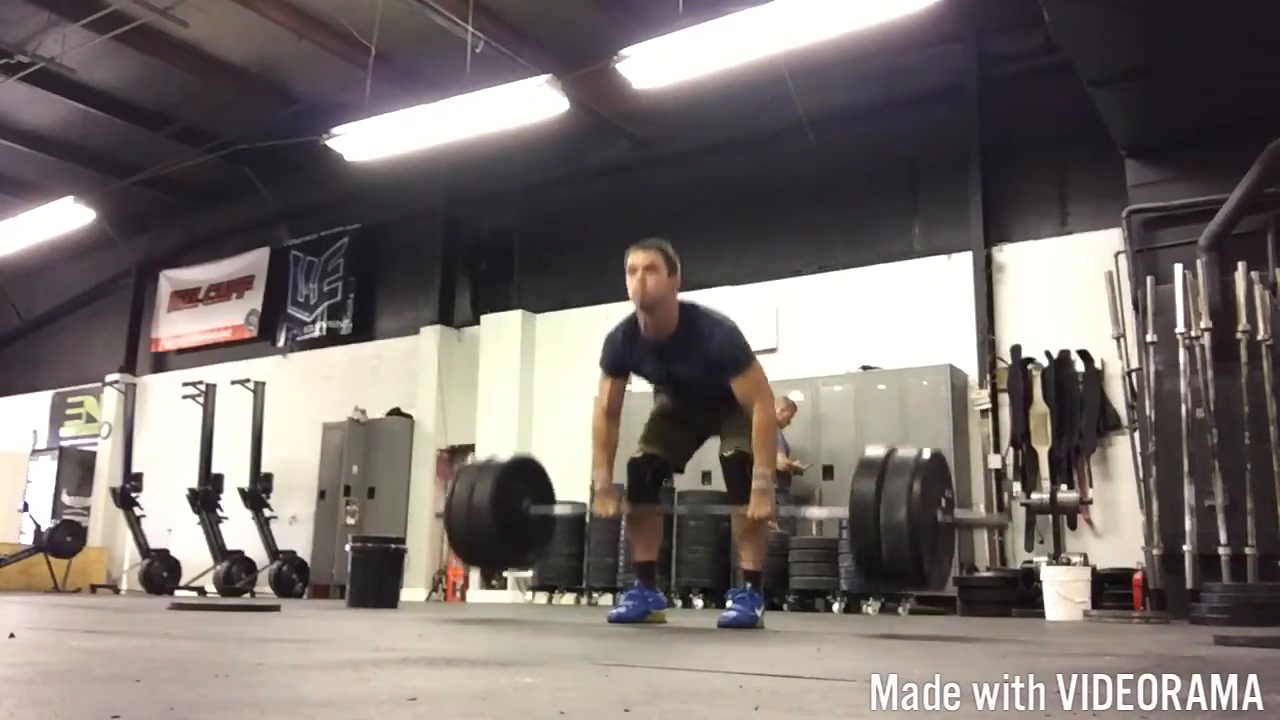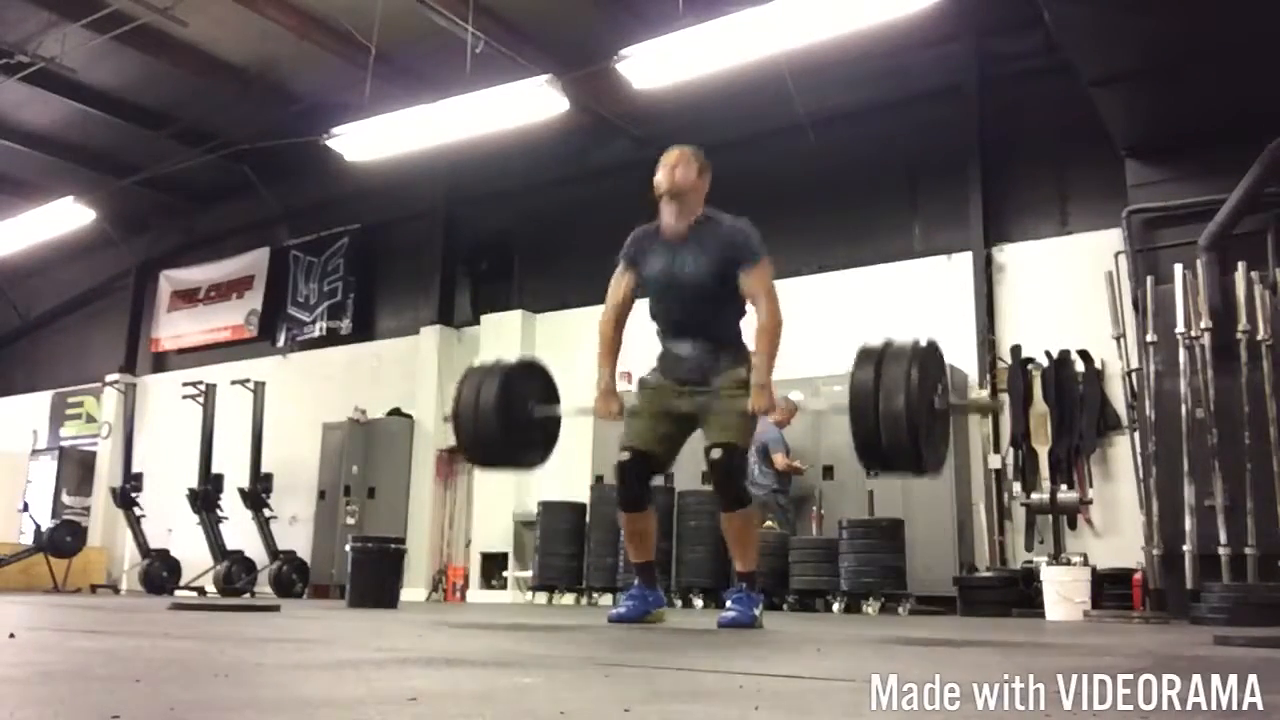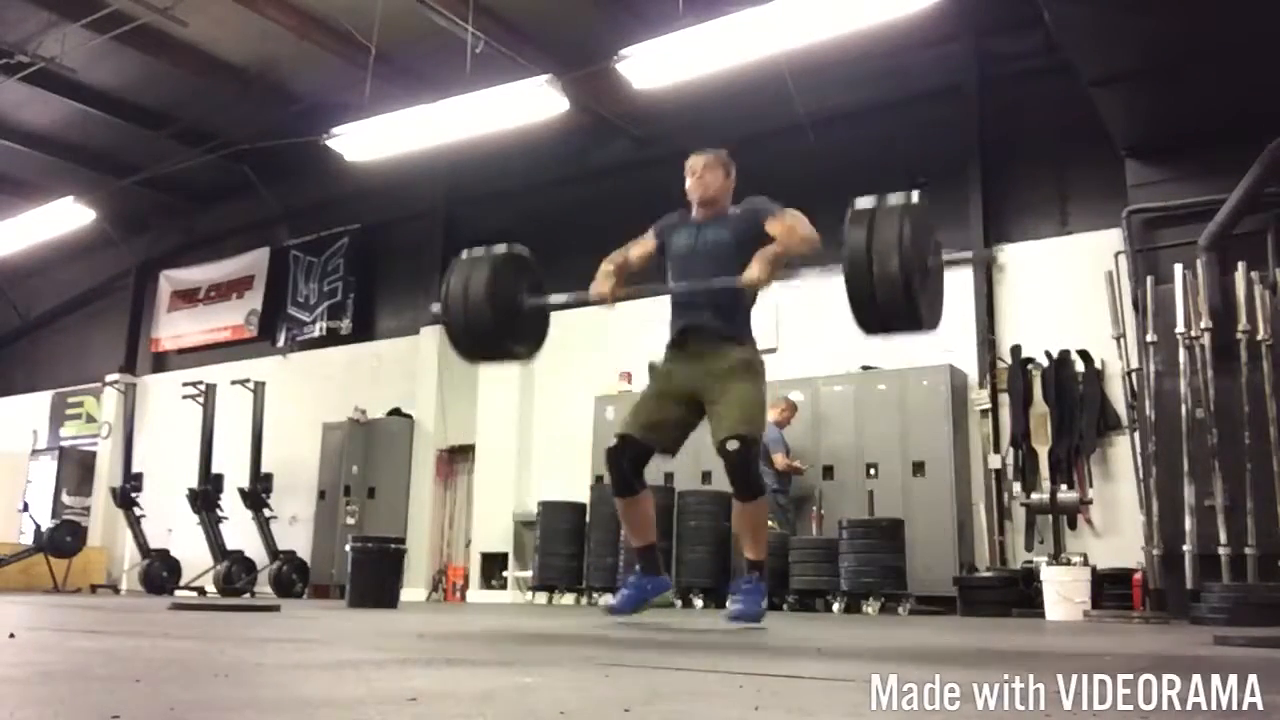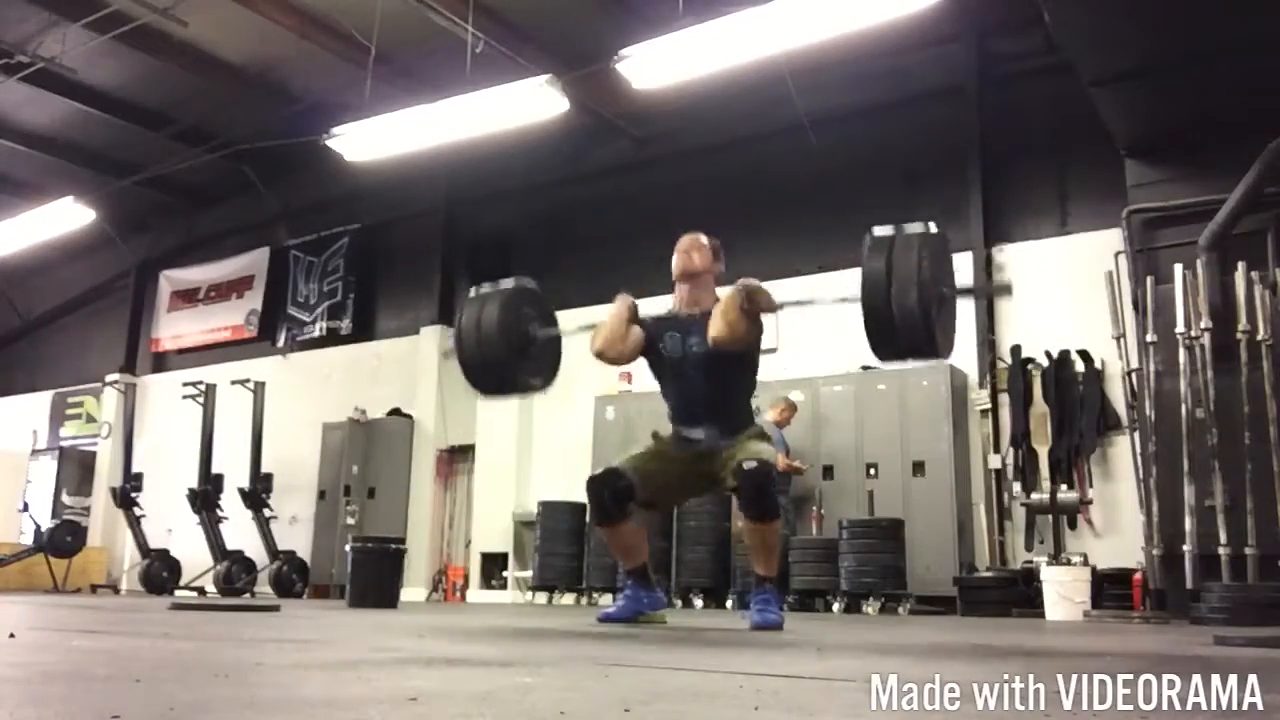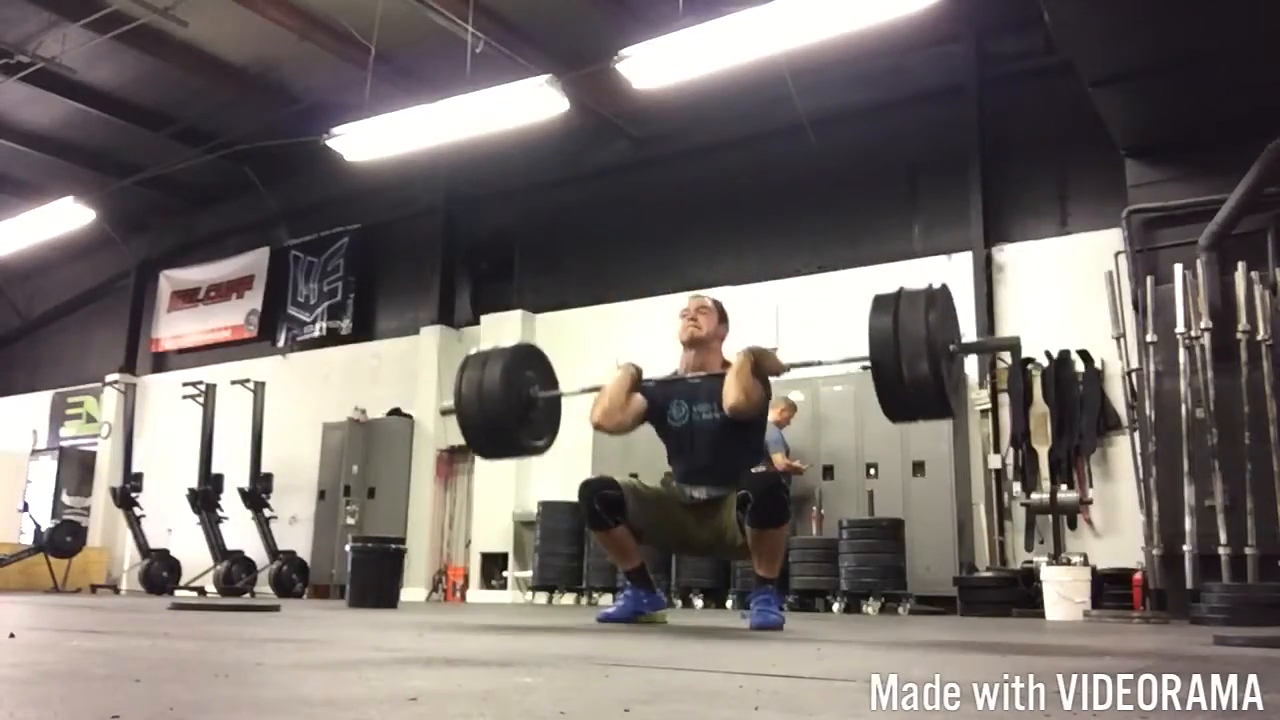
dt=0.3s
person 1, frame 1
left shoulder: (714, 332)
right shoulder: (622, 339)
left elbow: (763, 405)
right elbow: (606, 412)
left wrist: (763, 487)
right wrist: (603, 485)
left hip: (733, 404)
right hip: (680, 404)
left knee: (737, 465)
right knee: (641, 471)
left ankle: (749, 595)
right ankle: (646, 591)
person 1, frame 2
left shoulder: (730, 234)
right shoulder: (641, 242)
left elbow: (768, 308)
right elbow: (614, 313)
left wrist: (761, 382)
right wrist: (605, 384)
left hip: (725, 370)
right hip: (670, 373)
left knee: (724, 470)
right knee: (631, 470)
left ankle: (747, 594)
right ankle: (646, 589)
person 1, frame 3
left shoulder: (751, 214)
right shoulder: (672, 227)
left elbow: (806, 236)
right elbow: (627, 258)
left wrist: (767, 257)
right wrist: (606, 278)
left hip: (731, 361)
right hip: (679, 363)
left knee: (738, 456)
right knee: (622, 454)
left ankle: (753, 581)
right ankle: (648, 574)
person 1, frame 4
left shoulder: (735, 313)
right shoulder: (655, 327)
left elbow: (720, 335)
right elbow: (605, 349)
left wrist: (740, 295)
right wrist: (624, 309)
left hip: (735, 441)
right hip: (682, 446)
left knee: (755, 476)
right knee: (604, 487)
left ankle: (765, 592)
right ankle: (643, 590)
person 1, frame 5
left shoulder: (744, 380)
right shoulder: (659, 391)
left elbow: (737, 404)
right elbow: (605, 418)
left wrist: (746, 360)
right wrist: (626, 375)
left hip: (737, 512)
right hip: (681, 512)
left knee: (764, 485)
right knee: (596, 494)
left ankle: (765, 594)
right ankle: (643, 593)
